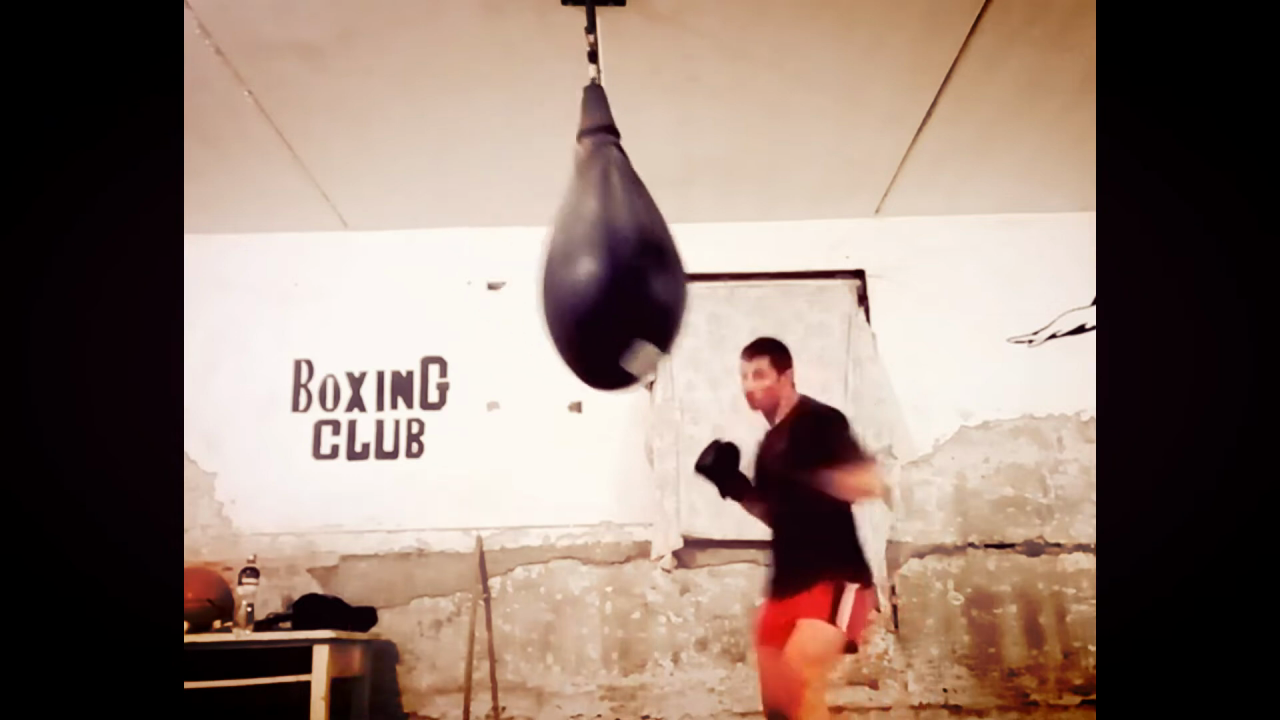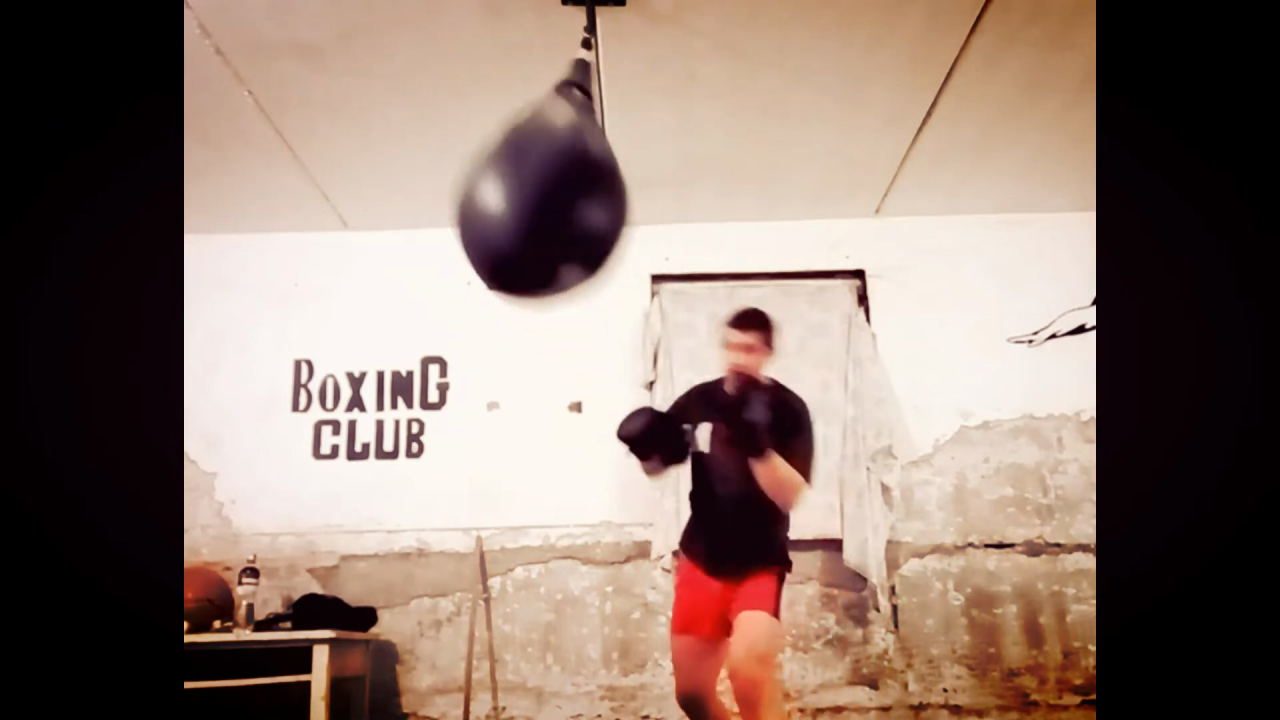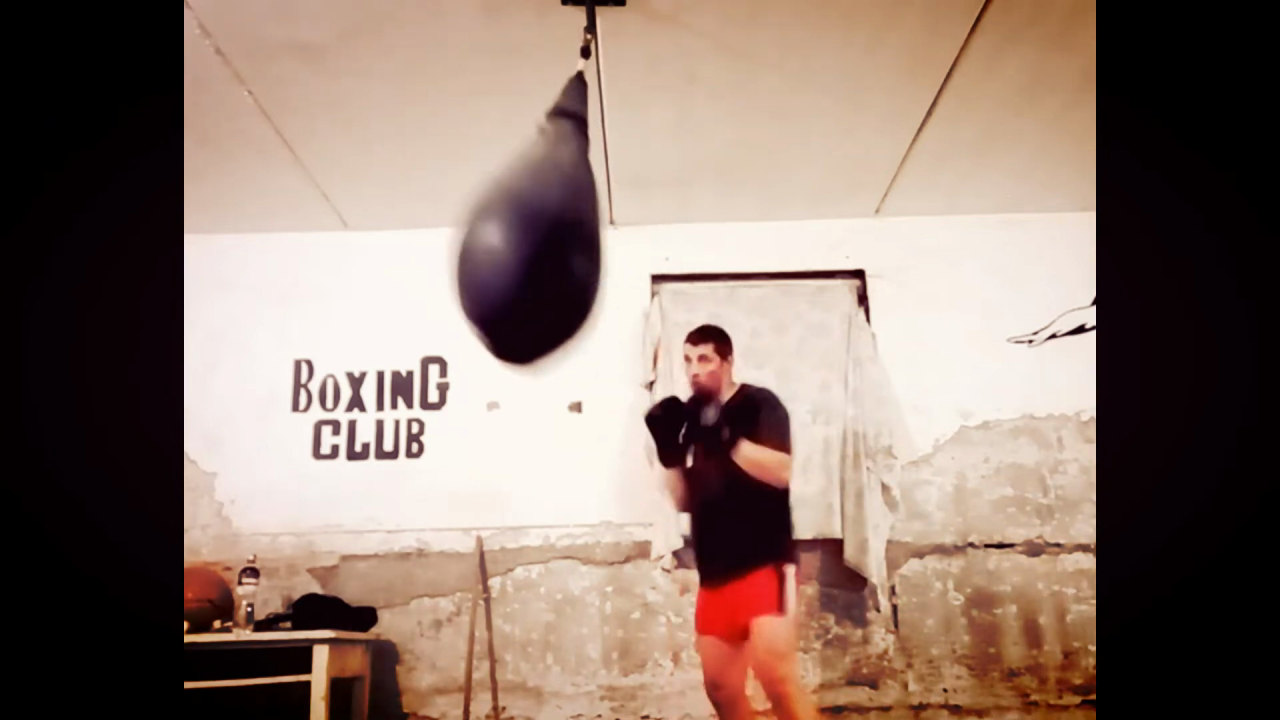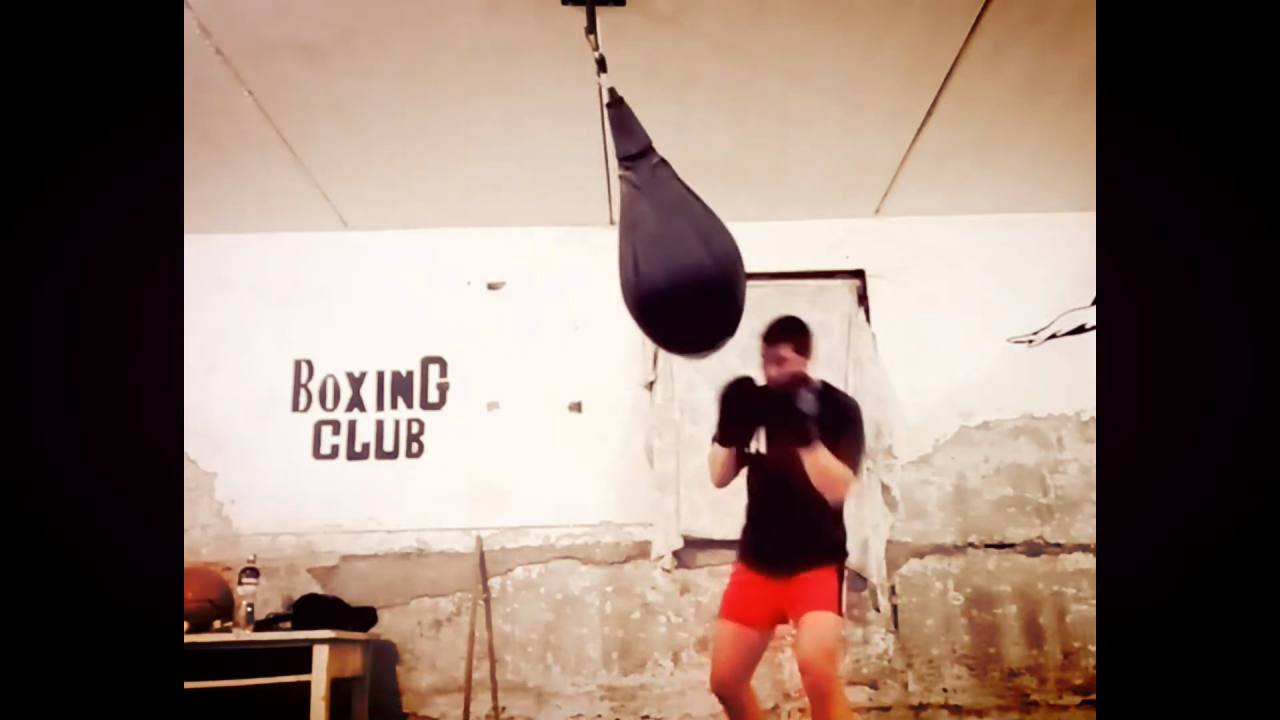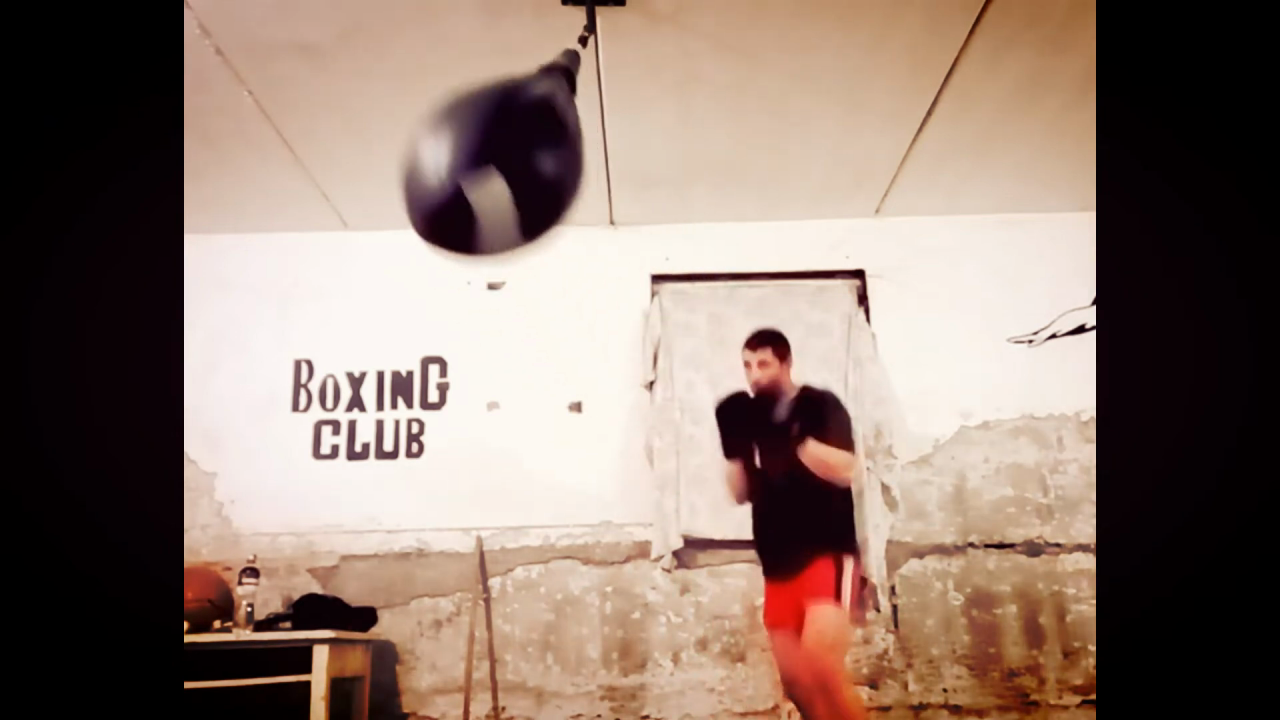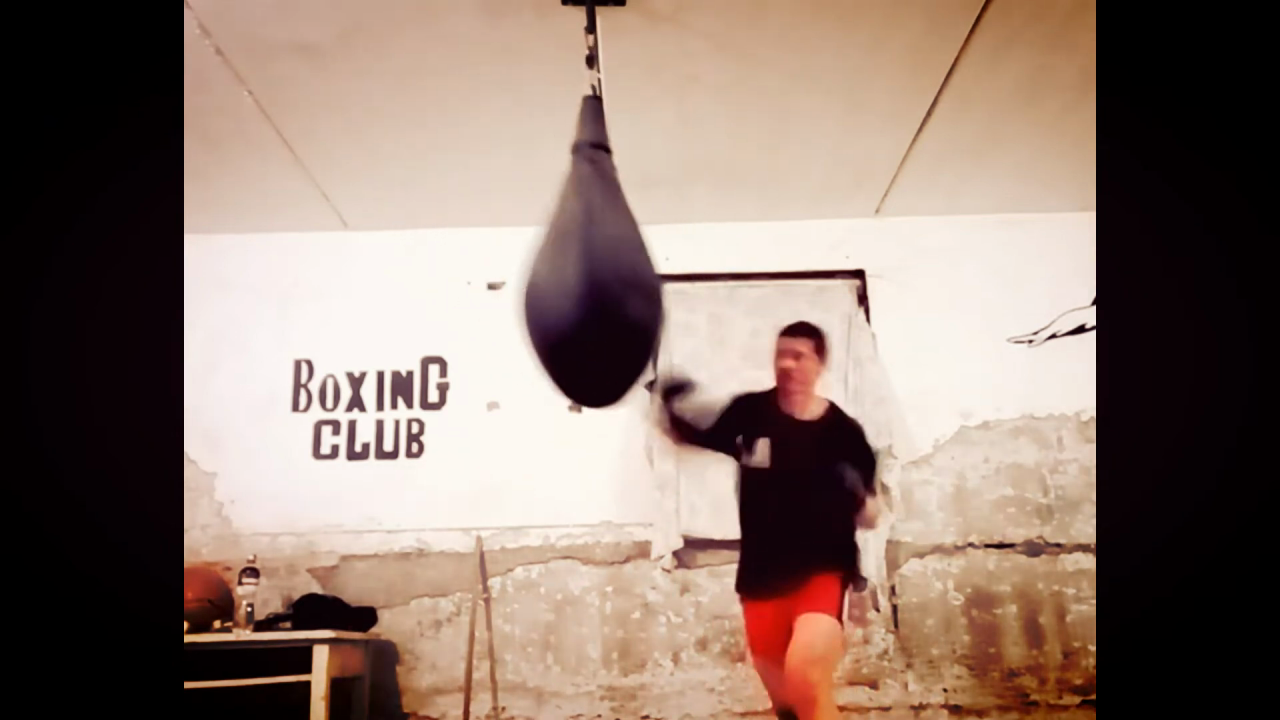
dt=0.7s
person 1, frame 1
left shoulder: (820, 422)
right shoulder: (773, 440)
left elbow: (872, 483)
left wrist: (816, 476)
right wrist: (731, 481)
left hip: (835, 580)
right hip: (788, 585)
left knee: (800, 679)
person 1, frame 2
left shoulder: (788, 410)
right shoulder: (700, 400)
left elbow: (789, 496)
right elbow: (659, 466)
left wrist: (758, 442)
right wrist: (646, 444)
left hip: (760, 566)
right hip: (700, 564)
left knee: (750, 674)
person 1, frame 3
left shoulder: (759, 405)
right shoulder: (694, 426)
left elbow: (780, 473)
right elbow: (683, 500)
left wrist: (726, 437)
right wrist: (667, 444)
left hip: (766, 563)
right hip: (716, 573)
left knee: (776, 674)
right knee: (720, 686)
person 1, frame 4
left shoulder: (840, 410)
right shoulder: (756, 404)
left elbow: (838, 490)
right elbow: (719, 475)
left wrist: (806, 431)
right wrist: (729, 428)
left hip: (818, 563)
right hip: (758, 561)
left knee: (817, 669)
right knee: (725, 679)
person 1, frame 5
left shoulder: (821, 406)
right shoulder: (753, 422)
left elbow: (844, 472)
right elbow: (741, 493)
left wrist: (793, 433)
right wrist: (731, 439)
left hip: (828, 556)
right hip: (780, 566)
left knee: (823, 666)
right knee: (796, 683)
person 1, frame 6
left shoulder: (843, 434)
right shoulder: (750, 412)
left elbow: (866, 515)
right elbow: (688, 437)
left wrist: (855, 499)
right wrist: (674, 416)
left hip: (824, 575)
right hip: (762, 585)
left knee: (806, 679)
